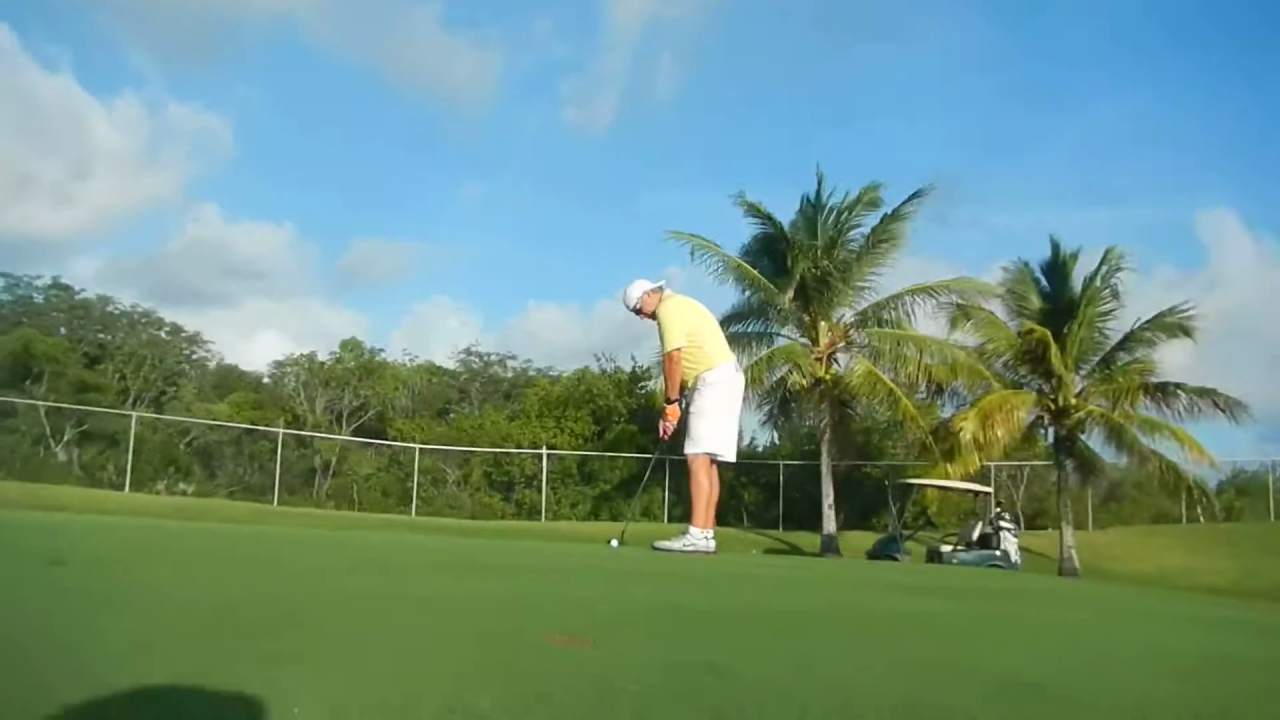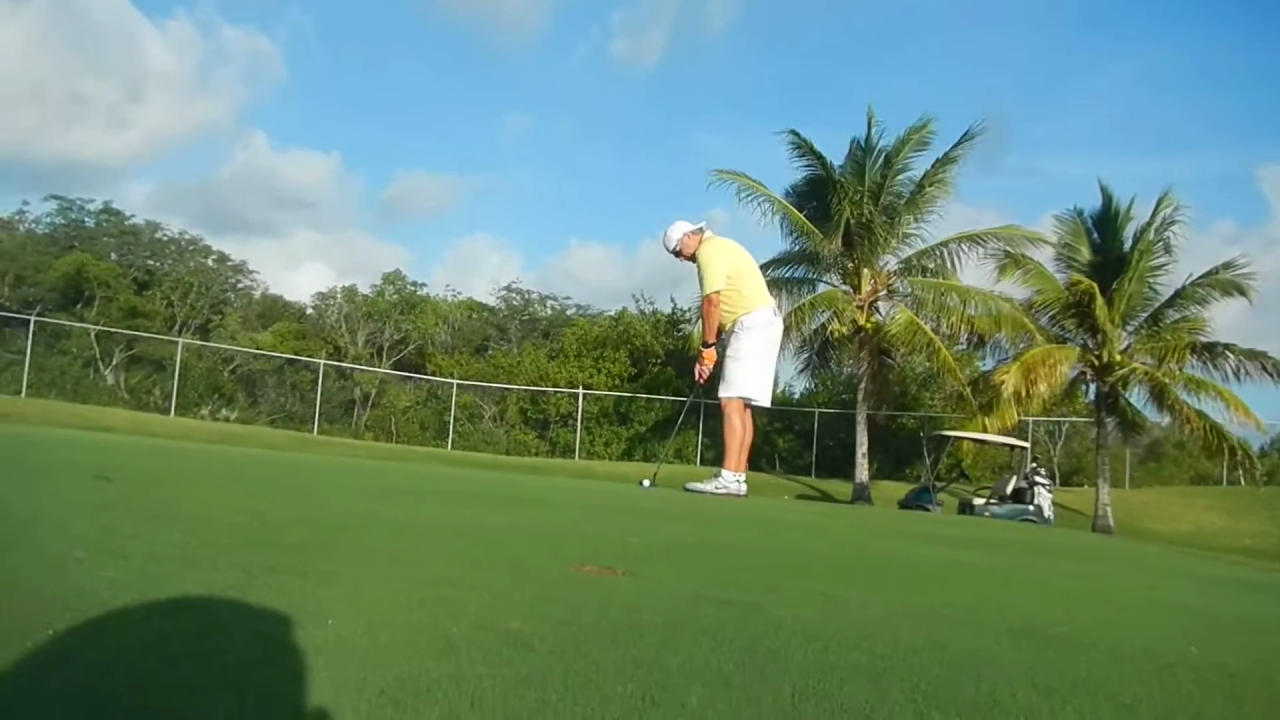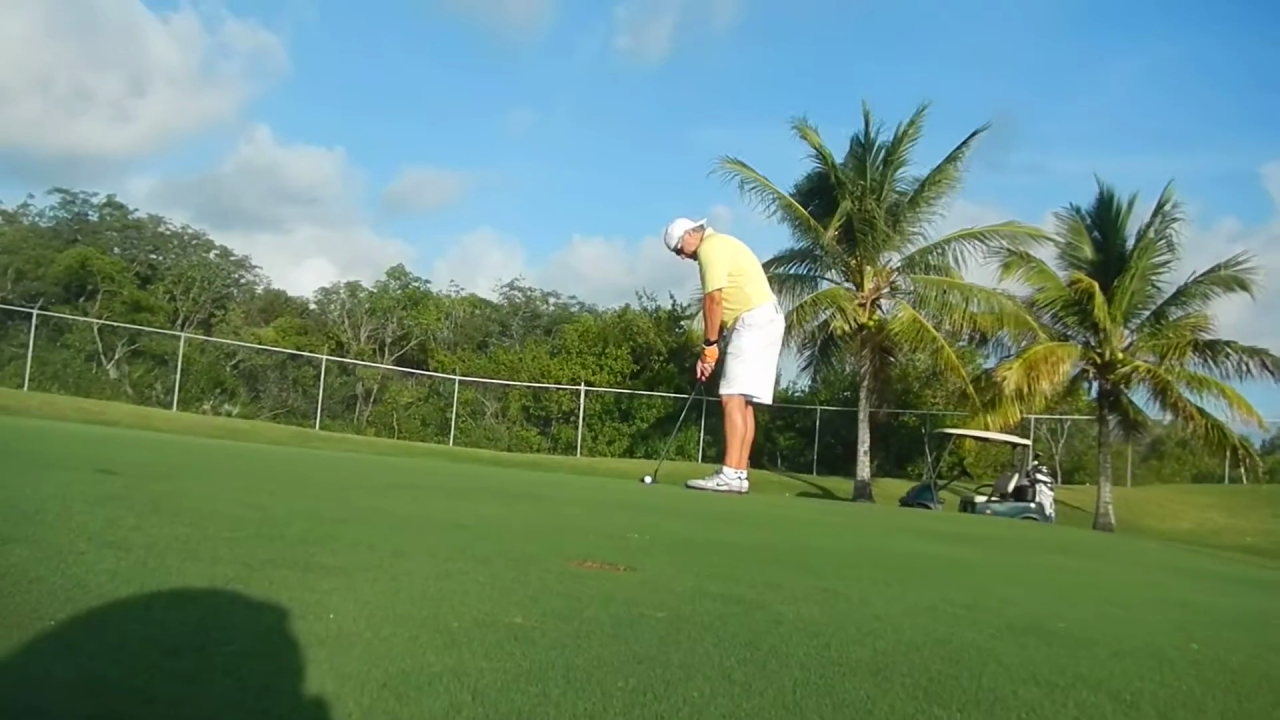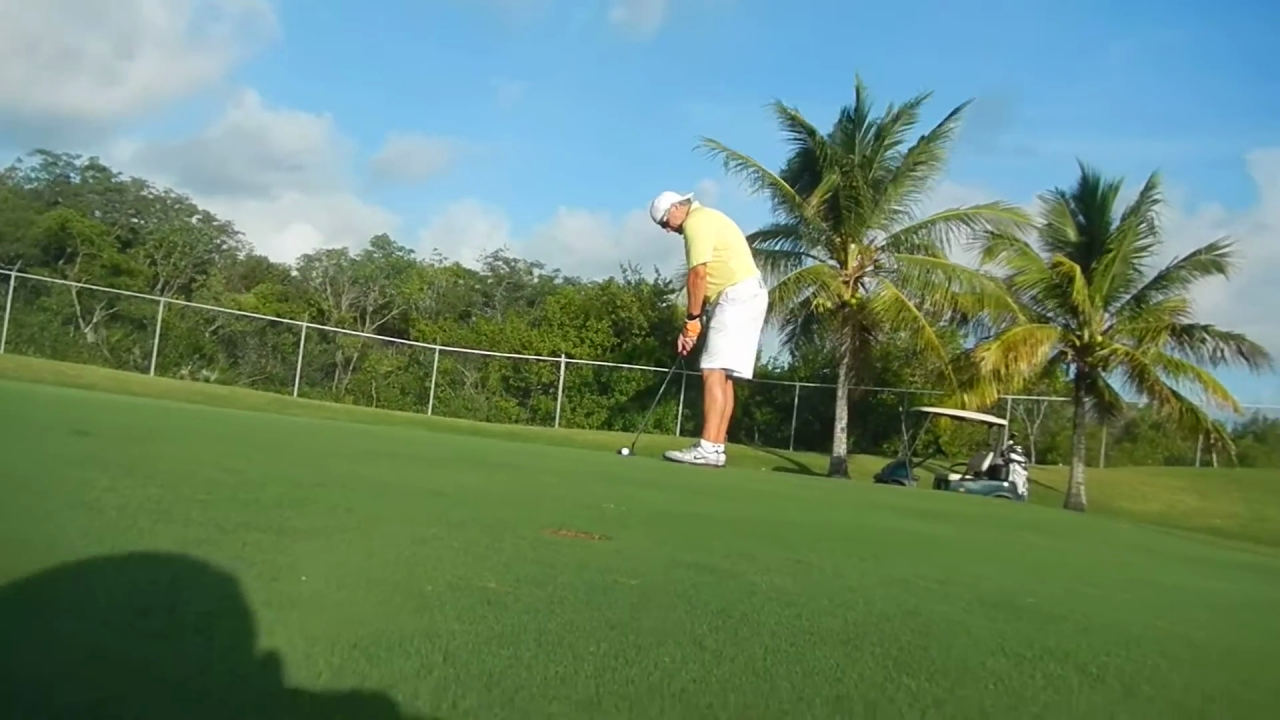
dt=0.4s
person 1, frame 1
left shoulder: (669, 308)
right shoulder: (677, 306)
left elbow: (673, 360)
right elbow: (683, 362)
left wrist: (670, 405)
right wrist: (674, 405)
left hip: (715, 380)
right hip: (718, 380)
left knee: (698, 457)
right knee: (706, 460)
left ankle: (697, 534)
right ankle: (705, 533)
person 1, frame 2
left shoulder: (709, 249)
right shoulder: (717, 248)
left elbow: (711, 303)
right elbow: (721, 306)
left wrist: (707, 348)
right wrist: (710, 349)
left hip: (752, 324)
right hip: (757, 324)
left knee: (732, 401)
right knee: (742, 403)
left ankle: (729, 477)
right ankle: (737, 476)
person 1, frame 3
left shoulder: (710, 246)
right shoulder: (718, 245)
left elbow: (714, 301)
right elbow: (723, 303)
left wrist: (709, 346)
right wrist: (712, 347)
left hip: (754, 321)
right hip: (758, 322)
left knee: (733, 397)
right knee: (743, 400)
left ankle: (730, 474)
right ankle: (739, 473)
person 1, frame 4
left shoulder: (697, 220)
right shoulder: (704, 220)
left elbow: (698, 276)
right elbow: (707, 278)
left wrist: (691, 321)
right wrist: (695, 321)
left hip: (738, 296)
right hip: (741, 297)
left knee: (714, 371)
right knee: (723, 374)
left ankle: (708, 447)
right ankle: (716, 447)
